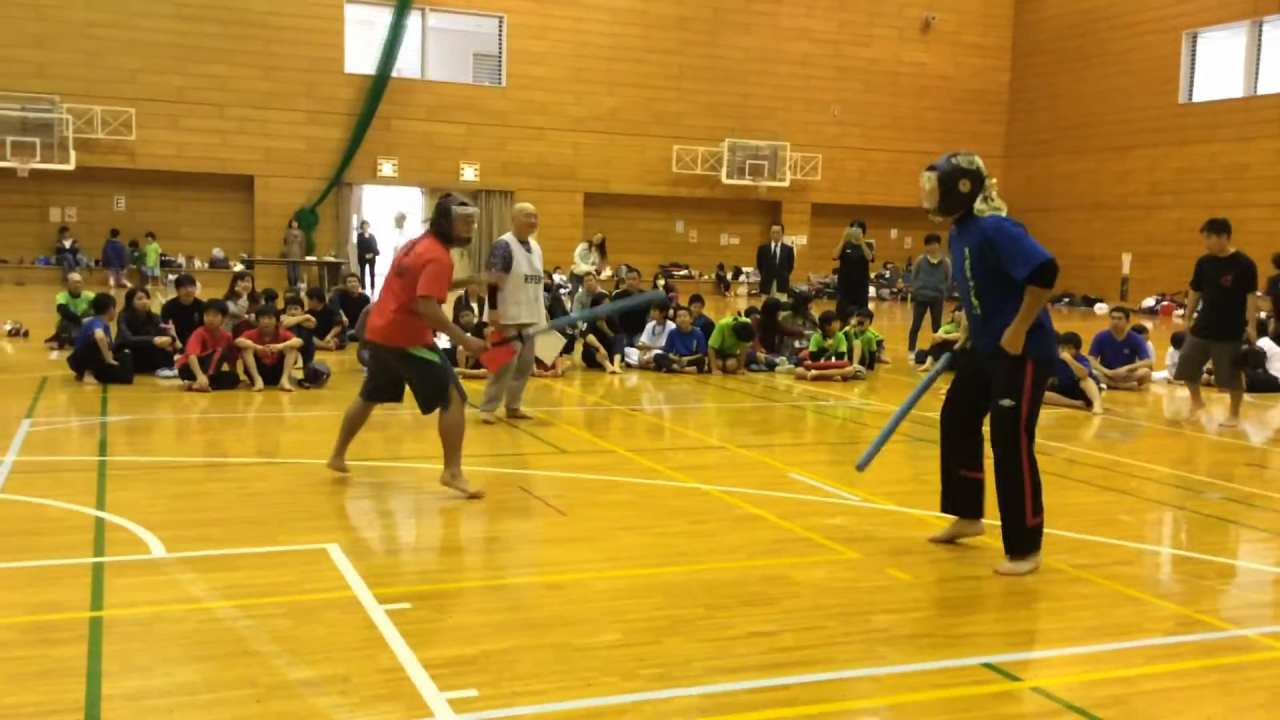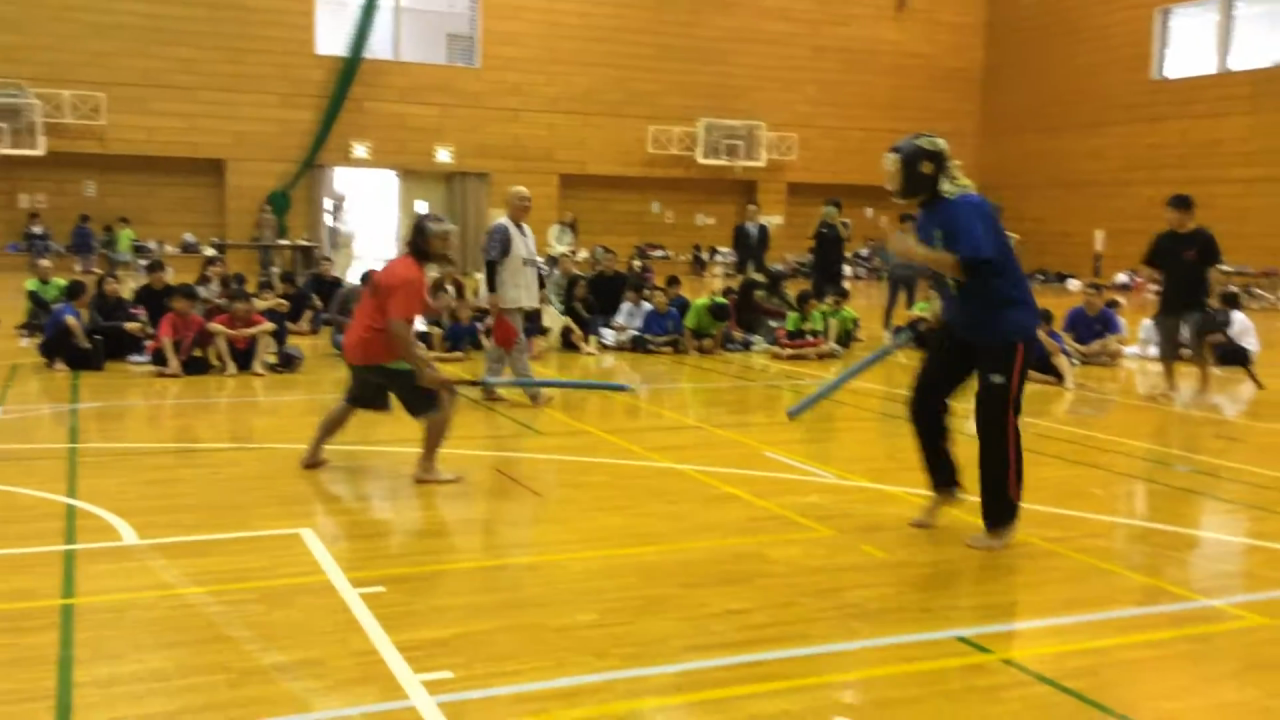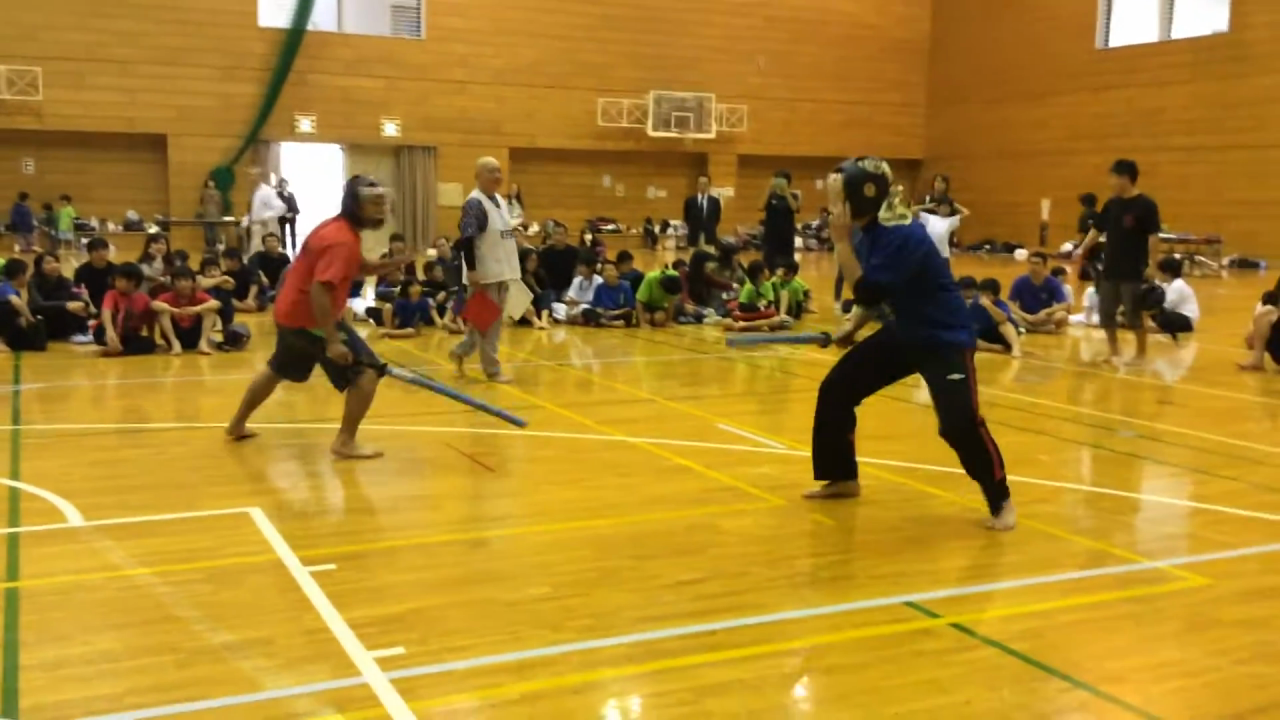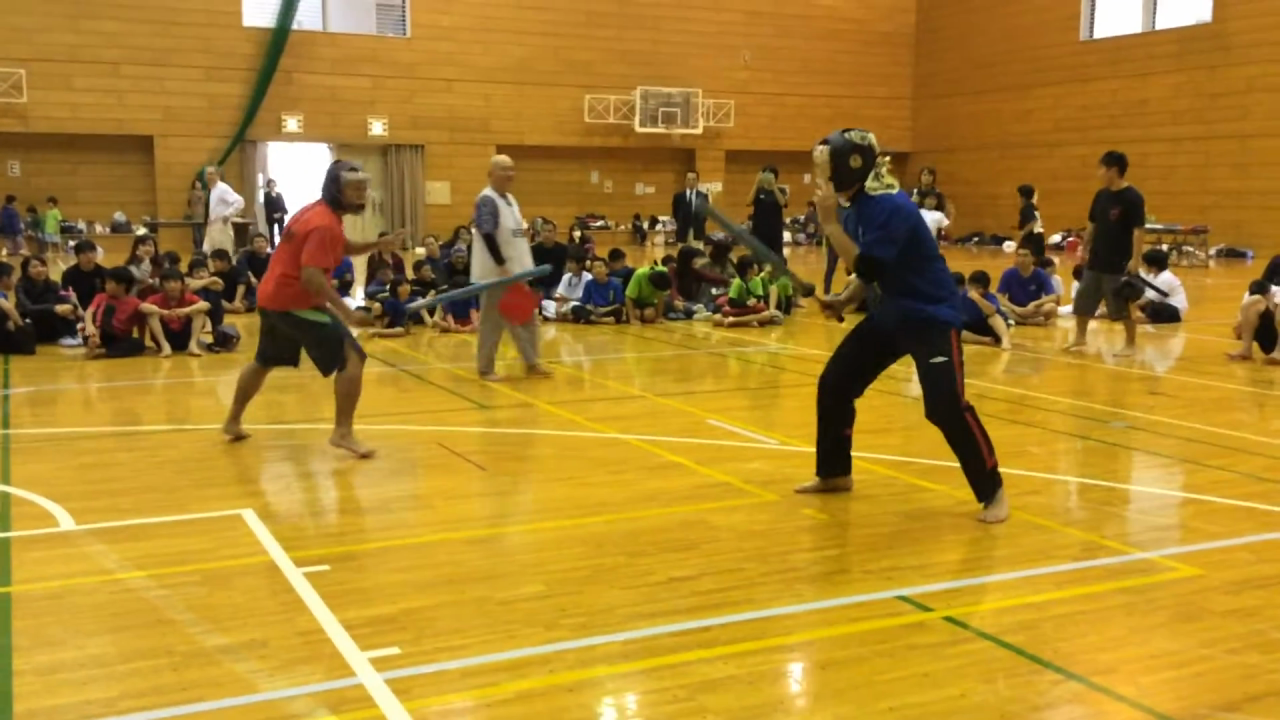
dt=0.3s
person 1, frame 1
left shoulder: (995, 229)
right shoulder: (959, 232)
left elbow: (1044, 272)
left wrist: (1019, 329)
right wrist: (971, 327)
left hip: (1024, 350)
right hip: (986, 346)
left knee: (1010, 440)
right knee: (956, 421)
left ankle: (1026, 547)
right ankle: (967, 515)
person 1, frame 2
left shoulder: (966, 208)
right shoulder: (928, 212)
left elbow: (972, 265)
left wrist: (914, 253)
right wrist: (940, 309)
left hip: (1005, 325)
right hip: (962, 324)
left knee: (995, 417)
right knee: (924, 401)
left ankle: (1001, 520)
right ankle: (944, 489)
person 1, frame 3
left shoulder: (905, 237)
right shoulder: (868, 234)
left elbow: (867, 291)
left wrist: (841, 242)
right wrist: (851, 328)
left hip: (944, 339)
right hip: (899, 336)
left knee: (960, 419)
right knee: (834, 391)
left ankle: (1001, 501)
right ankle: (841, 478)
person 1, frame 4
left shoulder: (893, 208)
right shoulder: (857, 209)
left elbow: (869, 267)
left wrist: (830, 224)
right wrist: (842, 301)
left hip: (931, 316)
right hip: (889, 315)
left knee: (946, 404)
right knee: (834, 383)
left ankle: (992, 491)
right ankle: (835, 473)
person 2, frame 1
left shoulder: (418, 244)
right shoulder: (437, 256)
right elbow: (427, 305)
left wrist: (467, 282)
right wrist: (463, 339)
left hip: (379, 334)
right hip: (406, 338)
left knee: (369, 398)
right knee: (453, 400)
left ankle: (338, 456)
right ankle: (453, 474)
person 2, frame 2
left shoulder: (400, 265)
right shoulder: (410, 276)
left elbow: (421, 307)
right elbow: (397, 327)
right wrist: (422, 369)
left hip: (357, 346)
right hip: (382, 351)
left knee: (352, 401)
right knee: (444, 396)
left ankle: (313, 452)
right ankle: (427, 467)
person 2, frame 3
left shoulder: (335, 228)
right shoulder: (342, 241)
left elbow: (361, 268)
right elbow: (319, 291)
left wrist: (395, 263)
right wrist: (332, 341)
left hip: (289, 313)
right hip: (308, 317)
left knee: (276, 370)
right knee: (367, 371)
left ankle: (237, 424)
right ankle: (346, 441)
person 2, frame 4
left shoulder: (317, 212)
right shoulder: (325, 224)
left elbow: (344, 248)
right elbow: (312, 275)
left wrist: (381, 243)
right wrist: (346, 312)
left hip: (272, 299)
right hip: (295, 302)
left knee: (264, 361)
right knee: (352, 358)
left ankle: (233, 422)
right ankle: (344, 433)
person 3, frame 1
left shoulder: (535, 247)
right shoulder: (503, 245)
right elbow: (493, 279)
left wrist: (543, 309)
right wrist: (493, 310)
left hip: (531, 315)
right hip: (508, 315)
left knee: (525, 365)
right knee: (506, 361)
left ankle: (513, 407)
right ankle: (488, 407)
person 3, frame 2
left shoulder: (526, 230)
right shoulder: (500, 229)
left elbow: (531, 264)
right elbow: (490, 264)
left wrist: (540, 290)
right wrist: (493, 294)
left hip: (521, 297)
right hip: (506, 300)
left knee: (501, 345)
right knee: (517, 345)
left ankle: (489, 387)
right ankle: (533, 392)
person 3, frame 3
left shoulder: (500, 200)
right shoulder: (474, 203)
right elbow: (468, 240)
left wrist: (516, 264)
right wrist: (472, 271)
left hip: (501, 272)
right hip: (483, 274)
left knee: (492, 319)
left ankle: (460, 351)
right ankle: (492, 370)
person 3, frame 4
left shoulder: (509, 200)
right shoulder: (486, 201)
right elbow: (488, 236)
left wrist: (522, 269)
right wrist: (502, 267)
left hip: (517, 270)
right hip: (496, 273)
right knee: (492, 321)
left ankle: (532, 363)
right ankle: (485, 368)
person 4, frame 1
left shoulder: (1244, 264)
right shoulder: (1204, 262)
left elbow: (1251, 296)
right elbow: (1195, 292)
left wrist: (1251, 326)
left hip: (1231, 330)
right hip: (1203, 326)
left knee: (1231, 374)
right knee: (1186, 365)
left ankle: (1234, 415)
right ankle: (1196, 401)
person 4, frame 2
left shoulder: (1204, 238)
right shoulder: (1163, 239)
left elbow: (1212, 270)
right elbow: (1150, 269)
left hip: (1195, 303)
right hip: (1169, 302)
left knee: (1197, 342)
right knee: (1167, 346)
left ankle: (1204, 381)
right ankle: (1170, 384)
person 4, frame 3
left shoulder: (1146, 205)
right shoulder: (1111, 204)
left elbow: (1154, 237)
right elbow: (1097, 230)
left wrist: (1152, 265)
right wrist: (1082, 250)
left hip: (1134, 272)
right hip: (1110, 269)
left knee: (1134, 313)
right knee: (1106, 311)
left ankle: (1141, 352)
right ankle: (1114, 349)
person 4, frame 4
left shoulder: (1133, 198)
right shoulder: (1101, 195)
left elbow: (1138, 230)
left wrist: (1135, 259)
right wrist: (1084, 249)
left hip: (1118, 264)
right hip: (1096, 262)
left knee: (1121, 306)
right knee: (1083, 301)
left ankle: (1130, 344)
right ankle: (1080, 338)
